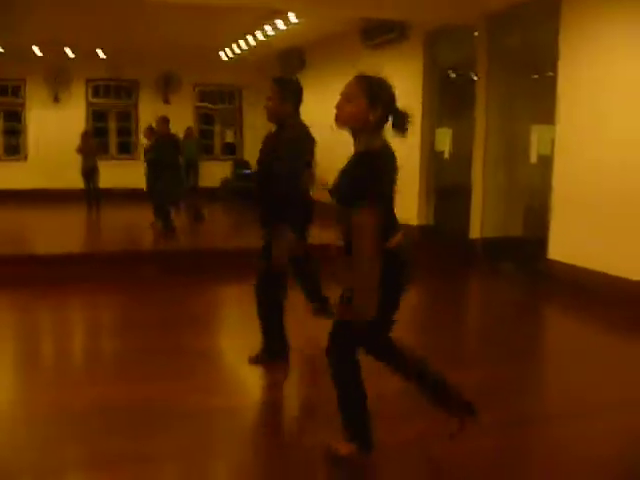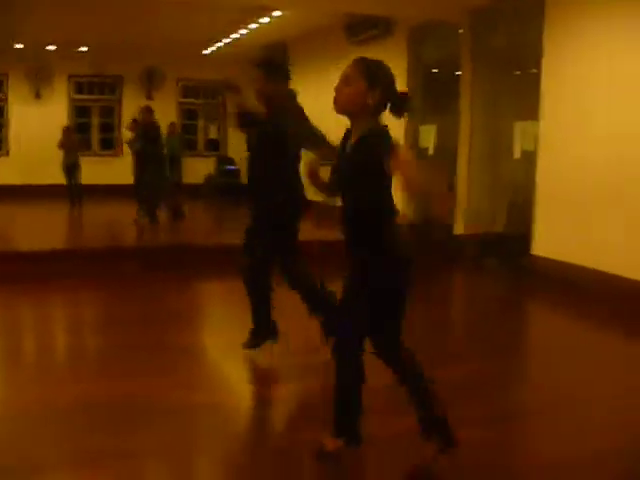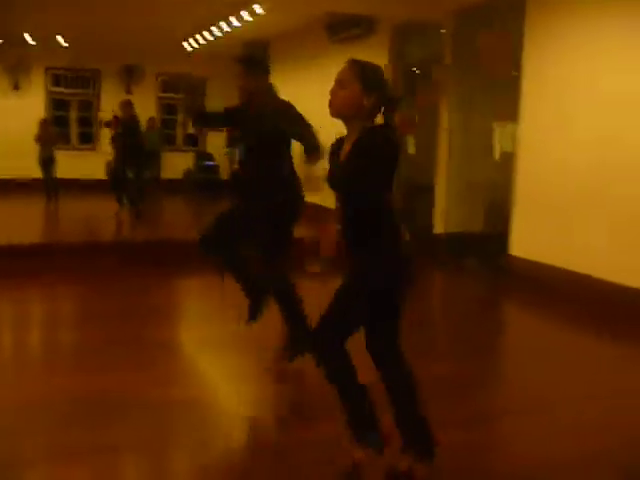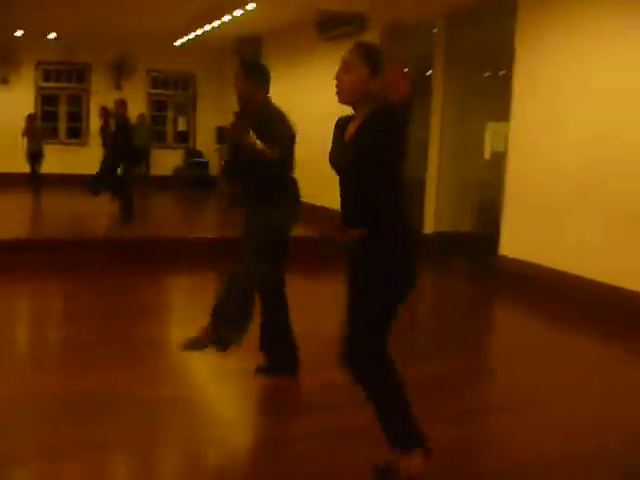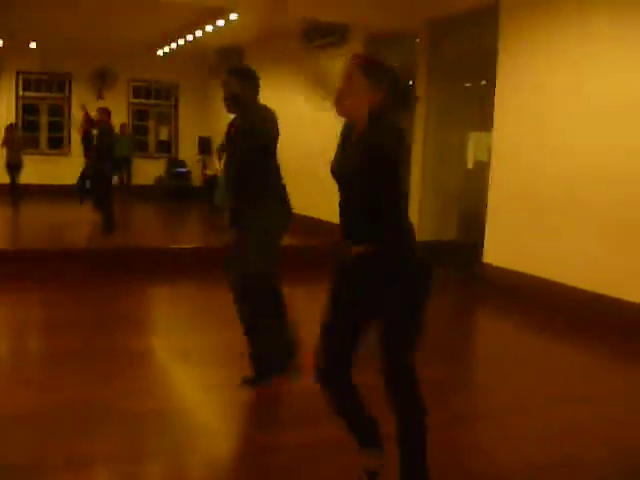
dt=0.1s
person 1, frame 1
left shoulder: (366, 165)
right shoulder: (374, 154)
left elbow: (366, 235)
left wrist: (365, 295)
left hip: (381, 268)
right hip: (387, 261)
left knee: (340, 347)
right knee: (376, 343)
left ankle: (358, 436)
right ankle: (453, 402)
person 1, frame 2
left shoulder: (376, 140)
right shoulder: (350, 140)
right wrist: (320, 180)
left hip: (380, 259)
right hip: (369, 255)
left knee: (345, 341)
right knee: (388, 344)
left ankle: (346, 432)
right ankle: (438, 428)
person 1, frame 3
left shoulder: (381, 140)
right shoulder: (341, 146)
left hip: (383, 263)
right hip: (365, 260)
left knee: (324, 340)
right knee: (385, 352)
left ankle: (367, 434)
right ankle: (417, 444)
person 1, frame 4
left shoulder: (387, 119)
right shoulder: (343, 127)
left hip: (390, 250)
right hip: (362, 251)
left knee: (359, 351)
right knee: (367, 351)
right ankle: (403, 444)
person 1, frame 5
left shoulder: (386, 135)
right shoulder: (350, 135)
left hip: (397, 267)
right hip: (356, 266)
left knee: (398, 375)
right knee: (330, 367)
right ankle: (370, 446)
person 2, frame 1
left shoulder: (292, 137)
right shoulder: (292, 134)
left elbow: (288, 184)
left hip: (286, 222)
right hip: (284, 219)
left knee: (269, 282)
left ankle: (274, 346)
person 2, frame 2
left shoulder: (288, 114)
right shoulder: (272, 113)
right elbow: (249, 124)
left hip: (277, 204)
right hip: (270, 201)
left knee: (256, 269)
right knee: (273, 267)
left ankle: (263, 328)
person 2, frame 3
left shoulder: (278, 111)
right shoulder: (247, 111)
left elbow: (311, 143)
right elbow: (207, 121)
right wrist: (194, 109)
left hip: (275, 200)
right hip: (257, 198)
right knee: (241, 253)
right ankle: (278, 311)
person 2, frame 4
left shoulder: (273, 120)
right shoulder: (246, 121)
left elbow: (282, 164)
right elbow: (233, 170)
left wrist: (252, 146)
left hip: (275, 206)
right hip: (265, 207)
right knee: (269, 281)
left ankle: (220, 331)
right ankle: (282, 358)
person 2, frame 5
left shoulder: (255, 118)
right shoulder: (242, 123)
left hip: (266, 210)
right hip: (247, 212)
left knee: (255, 274)
right knee: (243, 282)
right ankle: (265, 365)
